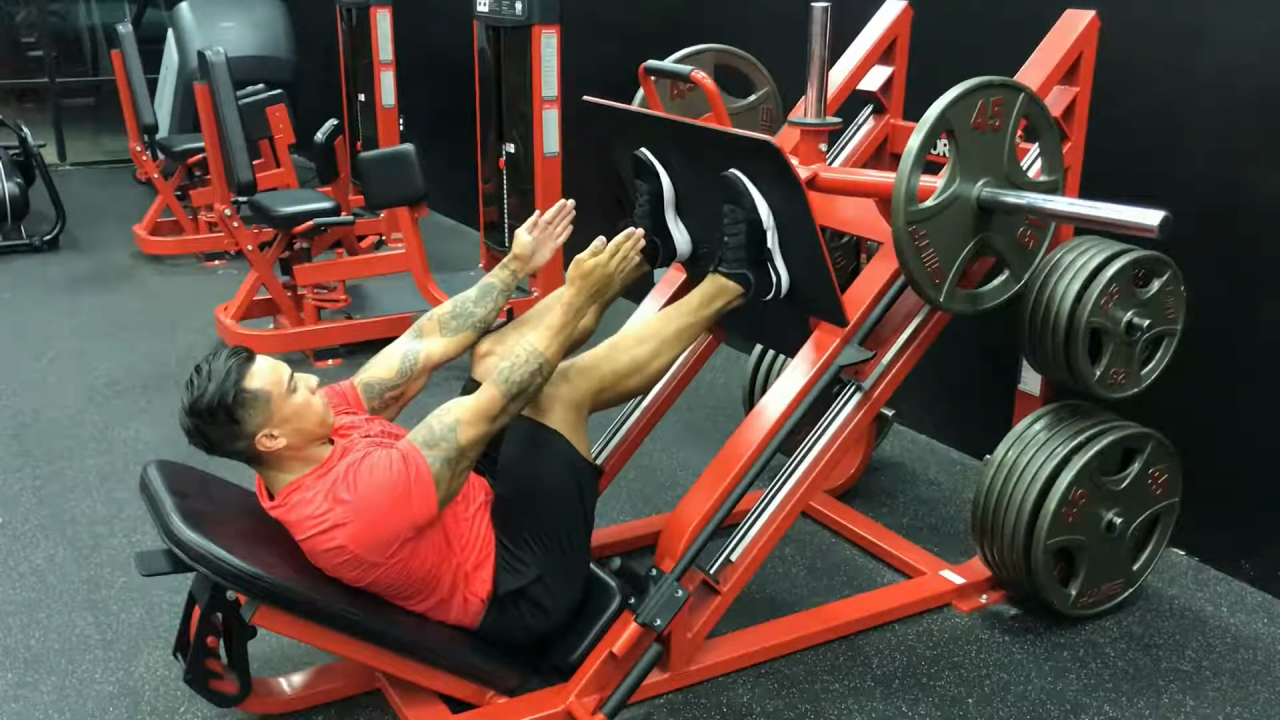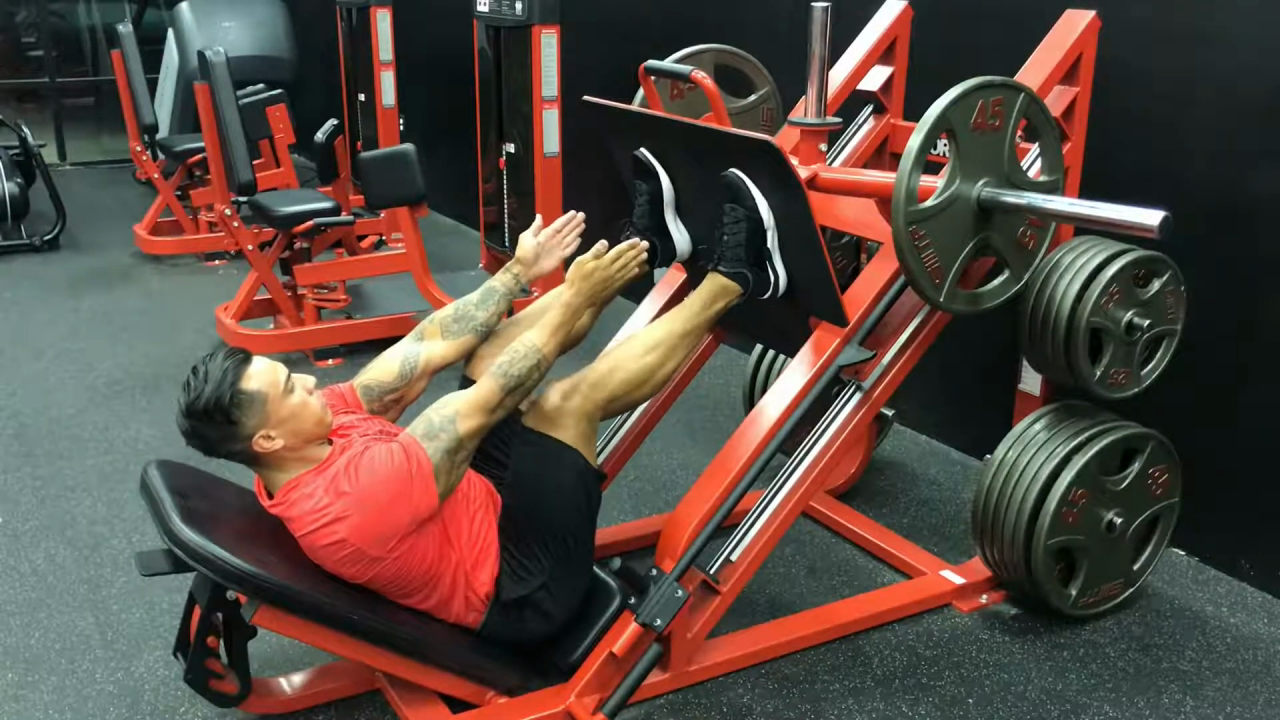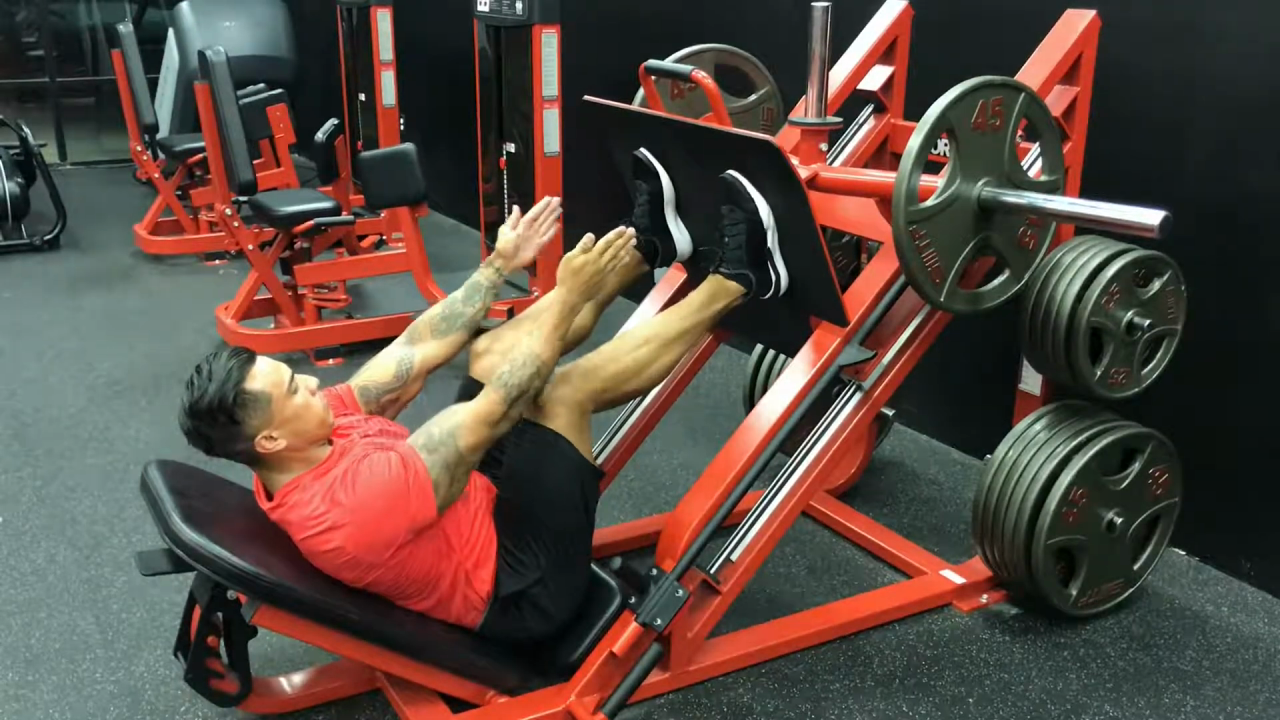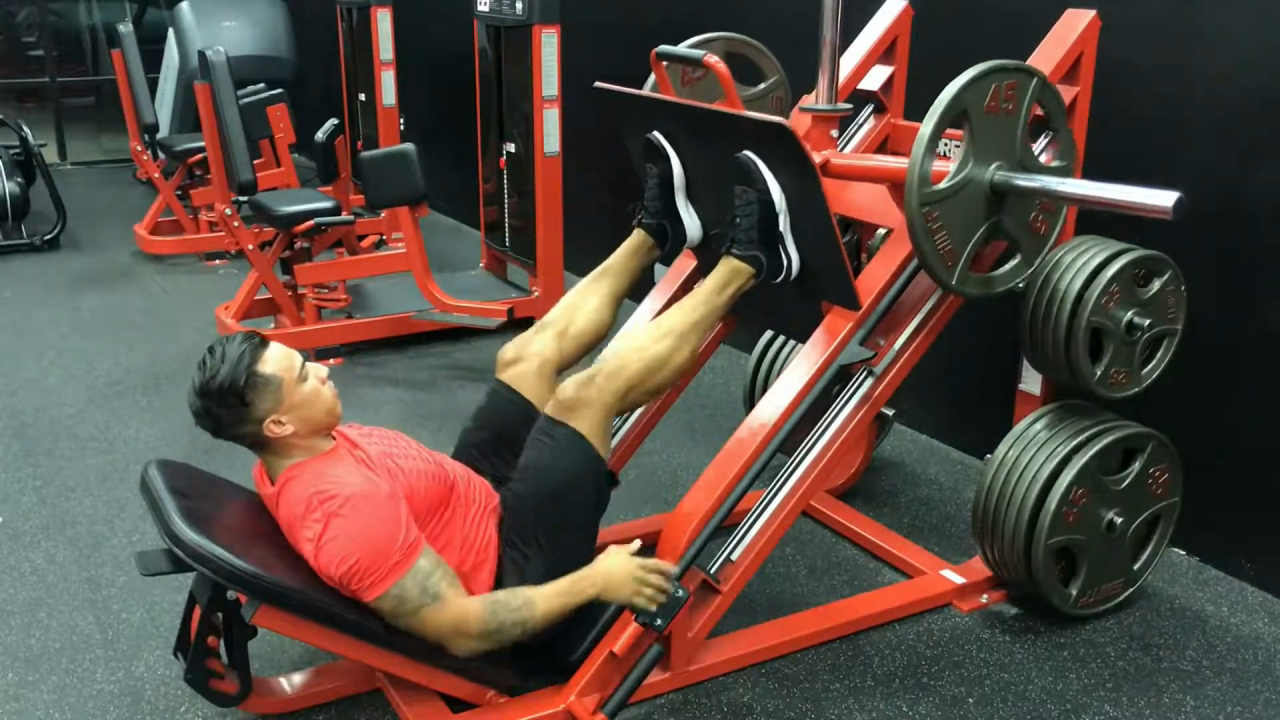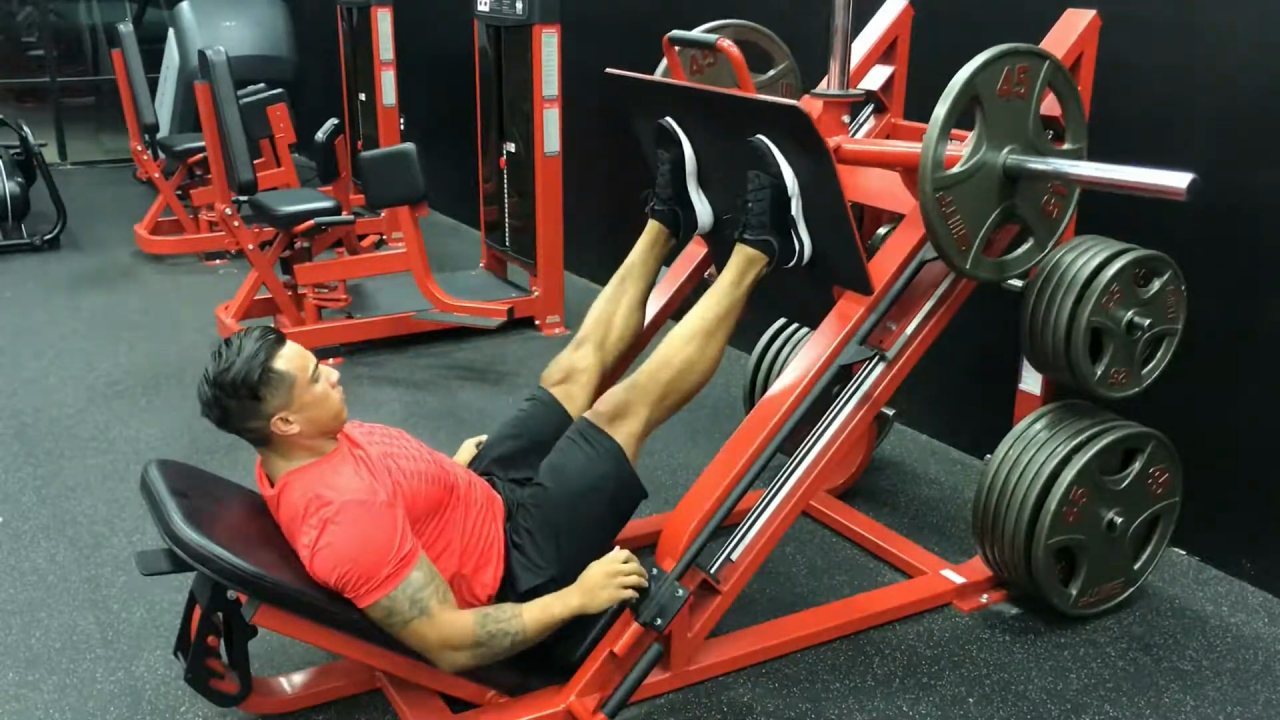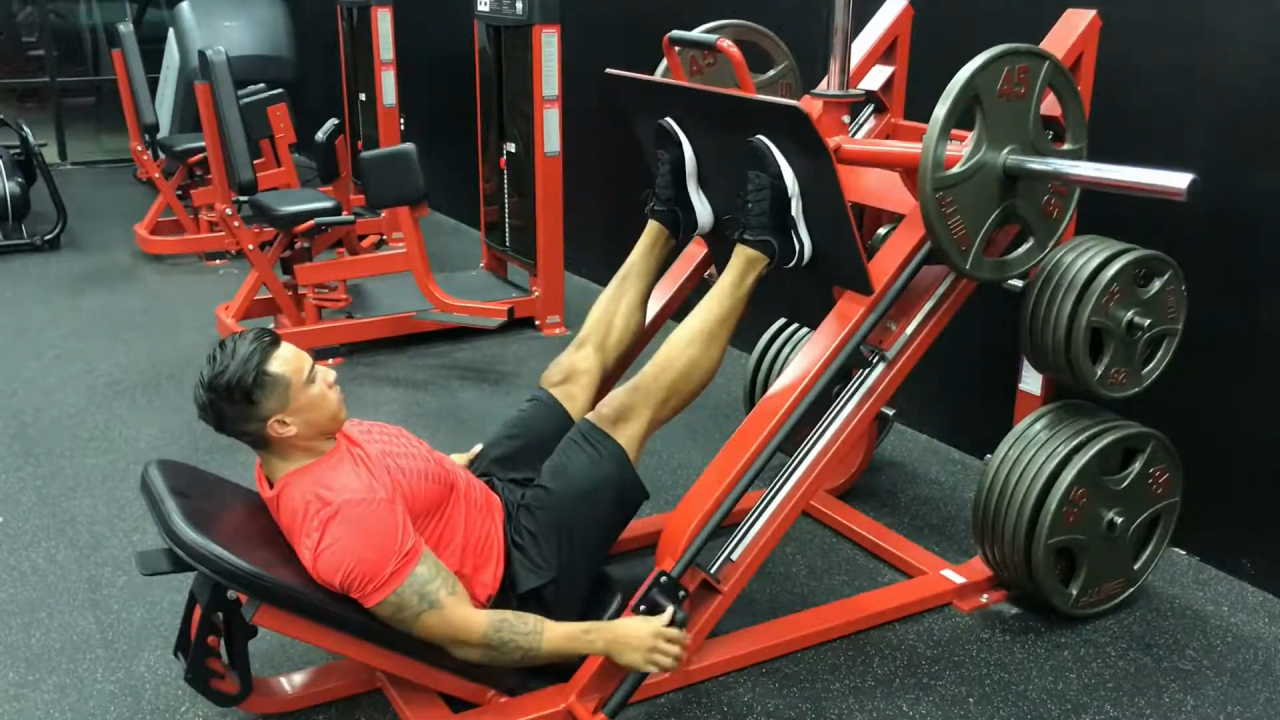
dt=0.5s
person 1, frame 1
left shoulder: (311, 430)
right shoulder: (351, 504)
left elbow: (424, 348)
right elbow: (493, 409)
left wrist: (517, 265)
right wrist: (578, 297)
left hip: (486, 510)
right hip: (520, 588)
left knee: (494, 351)
right knee: (559, 388)
left ankle: (648, 248)
right ankle: (732, 282)
person 1, frame 2
left shoulder: (312, 431)
right shoulder: (349, 500)
left elbow: (427, 350)
right elbow: (487, 405)
left wrist: (519, 271)
right wrist: (578, 297)
left hip: (485, 508)
right hip: (519, 590)
left knee: (491, 349)
right knee: (566, 404)
left ankle: (647, 246)
right ankle: (732, 281)
person 1, frame 3
left shoulder: (311, 434)
right shoulder: (351, 504)
left elbow: (418, 351)
right elbow: (492, 416)
left wrist: (500, 264)
right wrist: (570, 297)
left hip: (482, 510)
right hip: (520, 587)
left knee: (493, 349)
right knee: (560, 391)
left ankle: (646, 246)
right ankle: (731, 283)
person 1, frame 4
left shoulder: (294, 457)
right shoulder: (343, 512)
right elbow: (464, 630)
left wrist: (444, 466)
right wrist: (592, 583)
left hip: (478, 500)
right hip: (516, 566)
left knee: (522, 356)
right knee: (578, 396)
left ankle: (654, 232)
right ankle: (743, 266)
person 1, frame 5
left shoulder: (298, 455)
right shoulder: (342, 518)
right elbow: (451, 647)
left wrist: (453, 468)
right wrist: (579, 596)
left hip: (487, 498)
right hip: (521, 566)
left knee: (574, 370)
right knee: (622, 408)
left ankle: (667, 221)
right ankle: (755, 252)
person 1, frame 6
left shoulder: (298, 455)
right shoulder: (344, 518)
right elbow: (465, 637)
left wrist: (444, 466)
right wrist: (607, 637)
left hip: (487, 499)
right hip: (523, 571)
left knee: (574, 370)
right knee: (625, 408)
left ankle: (667, 221)
right ankle: (758, 251)
